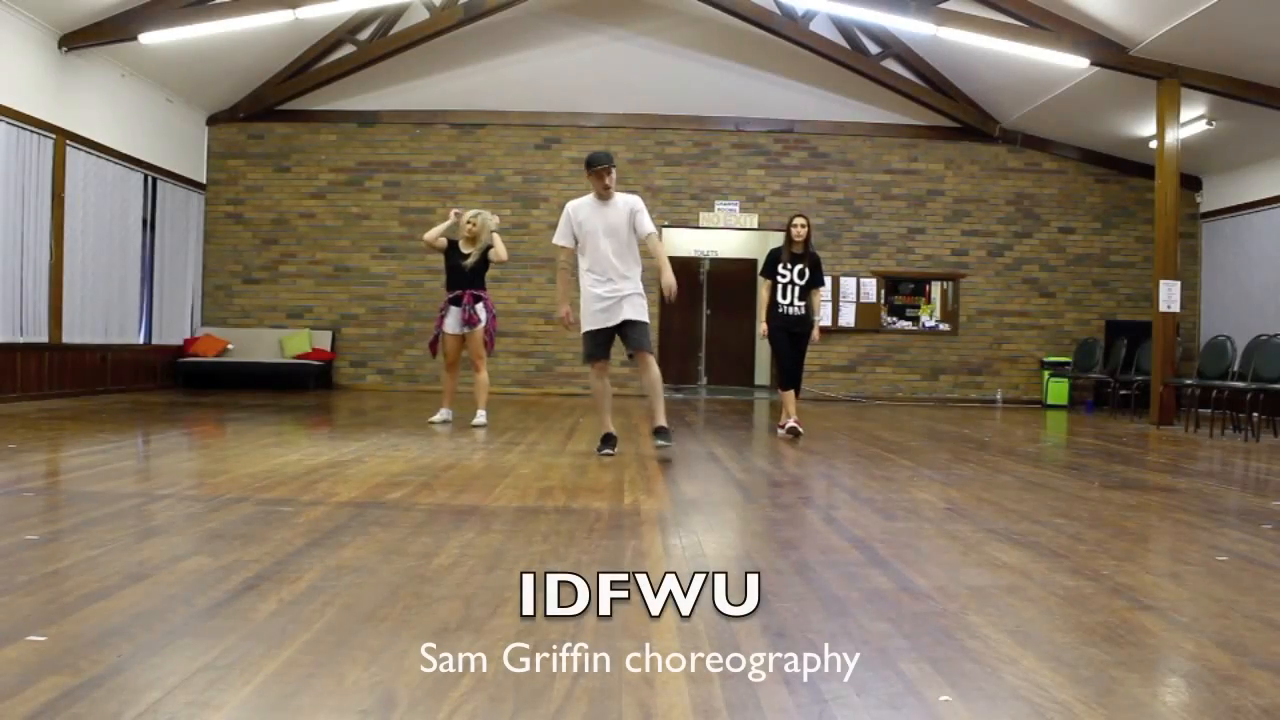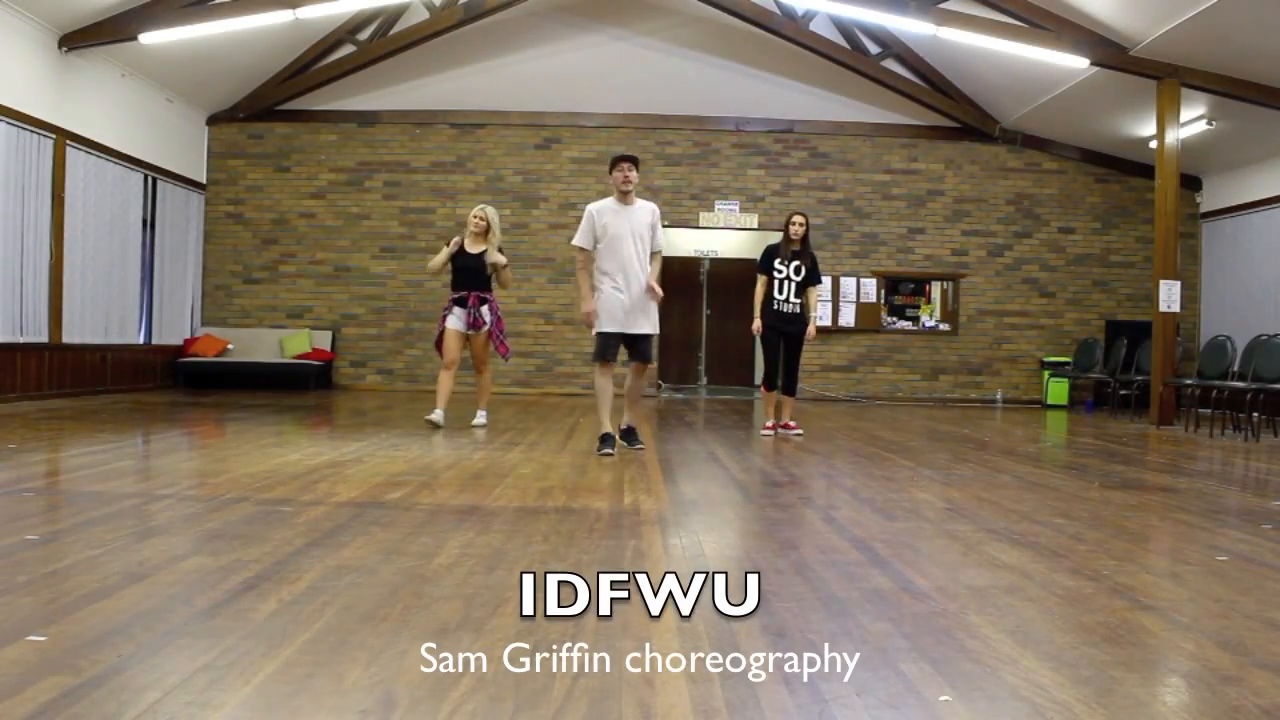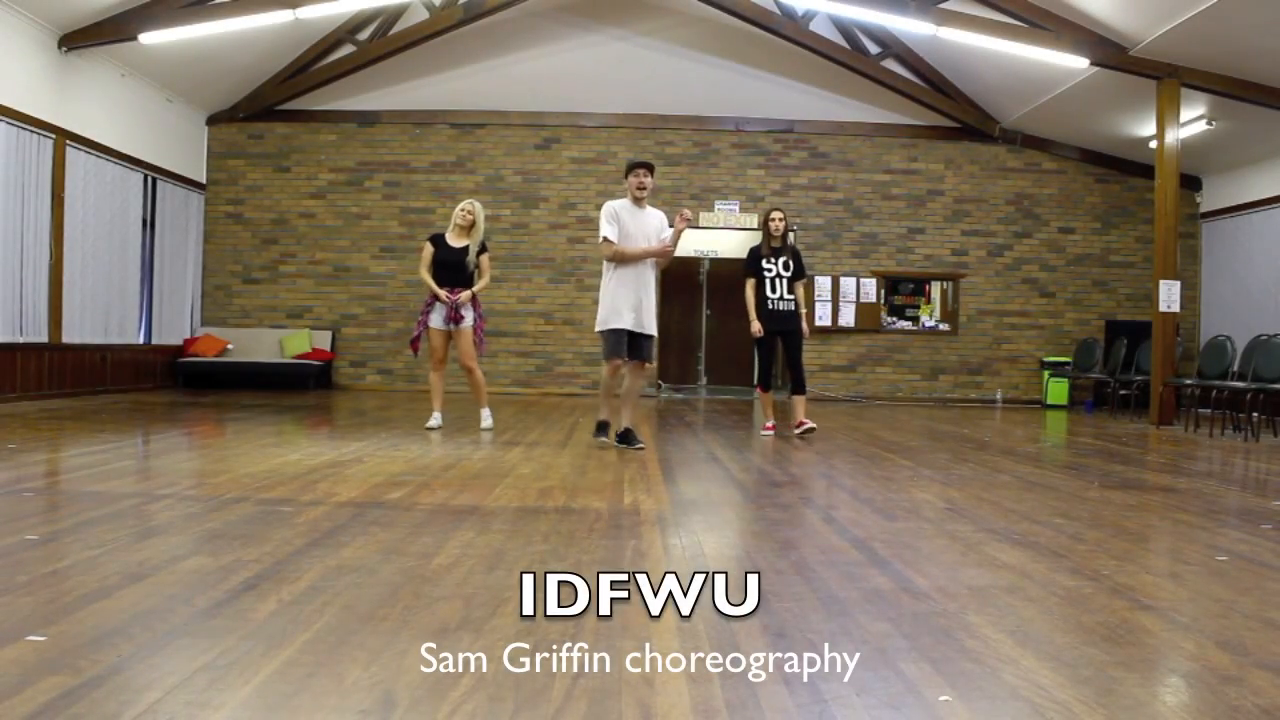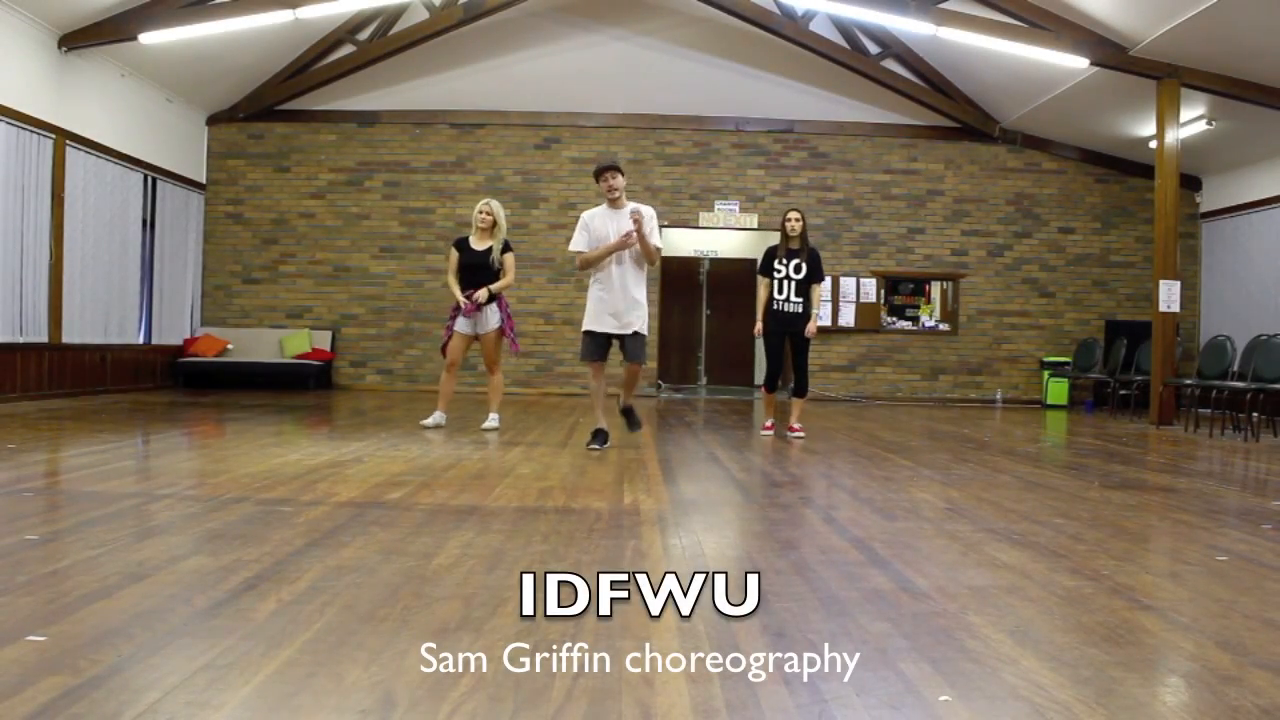
dt=0.7s
person 1, frame 1
left shoulder: (632, 203)
right shoulder: (574, 209)
left elbow: (651, 238)
right elbow: (564, 260)
left wrist: (666, 270)
right wrist: (562, 302)
left hip: (629, 295)
right hip: (594, 300)
left knee: (644, 355)
right knee: (598, 365)
left ankle: (660, 425)
right ankle: (608, 433)
person 1, frame 2
left shoulder: (651, 211)
right shoulder: (595, 211)
left elbow: (656, 254)
right elbow: (583, 260)
left wrist: (654, 281)
right wrist: (586, 299)
left hip: (641, 304)
right hip: (609, 303)
left knee: (640, 365)
right knee: (605, 364)
left ankle: (628, 426)
right ankle: (606, 433)
person 1, frame 3
left shoulder: (659, 217)
right shoulder: (613, 209)
left elbow: (661, 263)
right elbow: (609, 252)
left wrist: (677, 233)
right wrist: (651, 251)
left hip: (645, 303)
right hip: (617, 301)
left knee: (639, 364)
right knee: (614, 361)
left ankle: (625, 428)
right ankle: (603, 420)
person 1, frame 4
left shoulder: (646, 213)
right shoulder: (589, 218)
left elbow: (654, 259)
right elbow: (581, 262)
left wrist: (640, 231)
right wrist: (613, 246)
left hip: (633, 304)
right hip: (600, 304)
left knee: (635, 362)
right knee: (596, 364)
left ankle: (626, 403)
right ankle: (601, 428)
person 2, frame 1
left shoulder: (813, 259)
right shoulder: (775, 255)
left elbow: (815, 293)
right elbow: (766, 289)
left wrist: (816, 324)
right wrist: (763, 320)
left hip: (801, 324)
right hip: (778, 322)
left knee: (796, 371)
right knee: (785, 370)
left ankle: (784, 421)
right ankle: (793, 418)
person 2, frame 2
left shoulder: (809, 257)
right shoulder: (772, 251)
left elbow: (811, 291)
right elbow: (761, 285)
left wrist: (812, 321)
right wrist: (757, 316)
left hip: (796, 322)
right hip: (771, 320)
left knee: (791, 371)
right knee: (771, 369)
left ankle: (786, 420)
right ankle: (769, 420)
person 2, frame 3
left shoulder: (793, 252)
right shoulder: (756, 253)
left elbow: (798, 287)
right elbow: (749, 288)
left wrist: (803, 318)
right wrist: (753, 319)
left hip: (790, 319)
right hip: (766, 319)
left knee: (797, 368)
right knee: (765, 369)
left ankle: (800, 420)
right ankle: (769, 420)
person 2, frame 4
left shoulder: (811, 254)
right shoulder: (772, 253)
left elbow: (816, 288)
right elbow: (764, 287)
left wrist: (813, 318)
right wrist: (759, 319)
left hip: (800, 320)
right hip: (774, 319)
left knee: (800, 370)
right knee: (773, 369)
left ankle: (794, 422)
right ankle: (769, 419)
person 3, frame 1
left shoulder: (486, 250)
right shoulder: (450, 246)
left elbow: (503, 258)
right elbow: (427, 239)
left wrist: (494, 231)
right wrist: (450, 222)
left hip: (477, 308)
right hip: (453, 308)
left knee: (478, 363)
right knee: (450, 364)
left ankle: (481, 413)
right ankle: (446, 411)
person 3, frame 2
left shoulder: (494, 251)
right shoulder: (456, 245)
left elbow: (505, 285)
right elbow: (431, 268)
left wrist: (503, 264)
right wrist: (449, 250)
left hip: (482, 309)
right hip: (456, 308)
left knee: (481, 365)
right knee: (449, 363)
left ankle: (481, 413)
right ankle: (439, 412)
person 3, frame 3
left shoulder: (478, 246)
right shoulder: (436, 240)
left elbow: (485, 277)
right elbow: (423, 270)
left wrist: (472, 292)
right wrist: (437, 290)
left hip: (464, 306)
right hip: (437, 305)
left knee: (469, 363)
right knee: (437, 363)
left ankle: (485, 411)
right ankle: (436, 414)
person 3, frame 4
left shoulder: (502, 246)
right shoulder: (460, 244)
left elbow: (510, 278)
right elbow: (451, 275)
left wrist: (489, 289)
right wrist: (459, 296)
left hip: (491, 309)
right hip: (464, 309)
left knee: (492, 365)
right knee: (451, 363)
left ankle: (493, 416)
right ankle: (440, 414)
